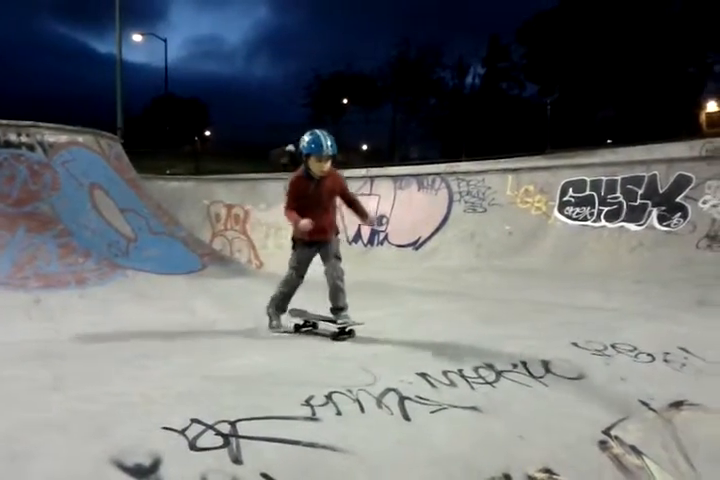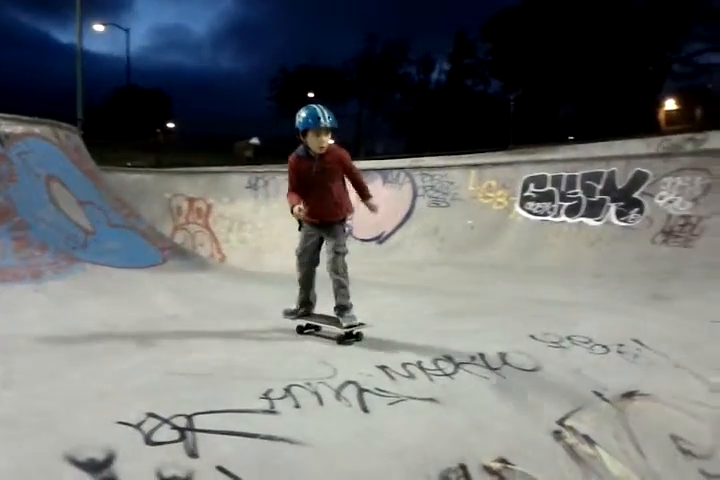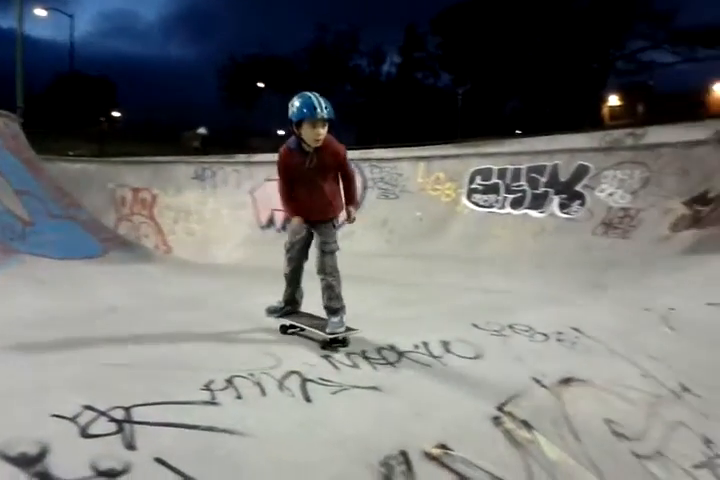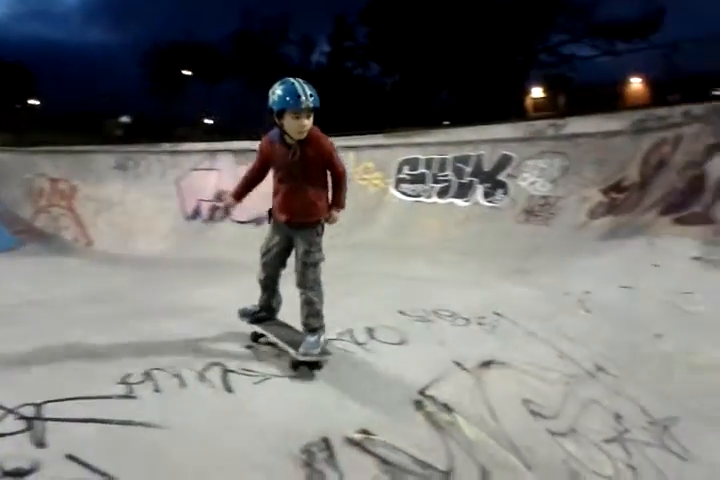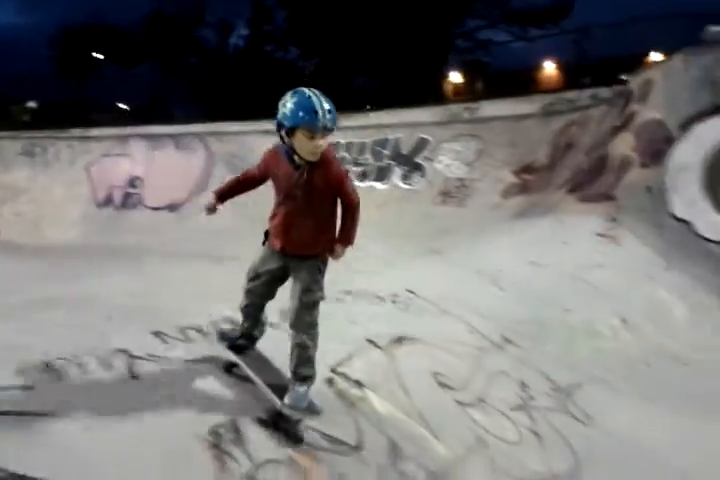
dt=0.3s
person 1, frame 1
left shoulder: (335, 178)
right shoulder: (297, 181)
left elbow: (349, 198)
right elbow: (290, 208)
left wrist: (364, 215)
right wrist: (298, 222)
left hip: (329, 235)
right hip: (304, 237)
left knee: (335, 273)
right knee: (294, 276)
left ankle: (340, 311)
right ankle: (275, 309)
person 1, frame 2
left shoulder: (339, 155)
right shoulder: (296, 161)
left elbow: (355, 177)
right elbow: (293, 190)
left wrist: (367, 198)
right wrist: (295, 206)
left hip: (336, 220)
right hip: (311, 221)
left knee: (337, 266)
right knee: (304, 264)
left ankle: (345, 310)
right ankle: (305, 305)
person 1, frame 3
left shoulder: (334, 149)
right shoulder: (287, 153)
left elbow: (347, 175)
right elbow: (285, 187)
left wrist: (350, 203)
right wrist: (293, 214)
left hip: (327, 217)
right hip: (300, 217)
left knee: (327, 266)
right knee: (292, 261)
left ankle: (335, 313)
right ankle: (290, 302)
person 1, frame 4
left shoulder: (321, 144)
right shoulder: (270, 143)
left elbow: (339, 174)
right elbow: (256, 172)
left wrist: (336, 206)
right wrist: (235, 196)
left hip: (311, 221)
right hip: (281, 219)
left knee: (308, 278)
right knee: (268, 266)
left ankle: (314, 331)
right ankle: (267, 307)
person 1, frame 5
left shoulder: (332, 169)
right shoulder: (275, 157)
left elbow: (351, 203)
right elbow: (251, 177)
left wrist: (343, 240)
right wrist: (219, 196)
left hip: (313, 253)
right hip: (277, 244)
left knee: (303, 317)
right knee: (254, 290)
left ankle: (302, 380)
right ankle: (248, 332)
